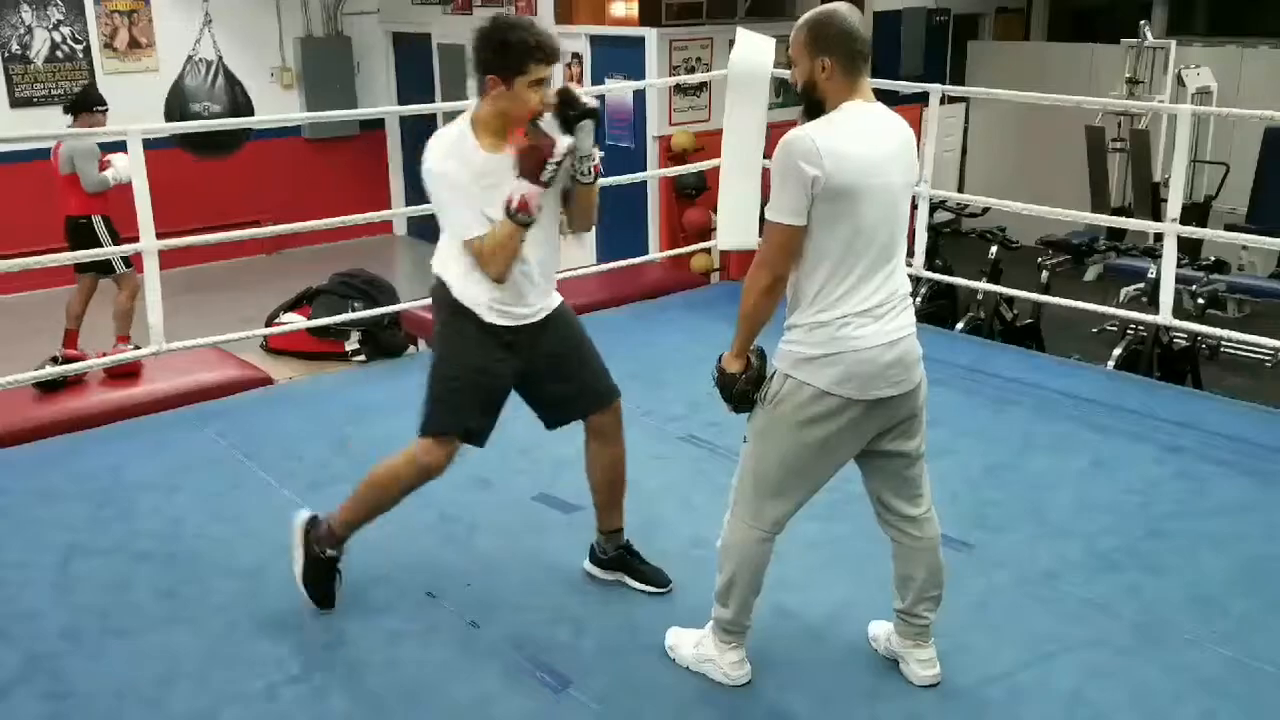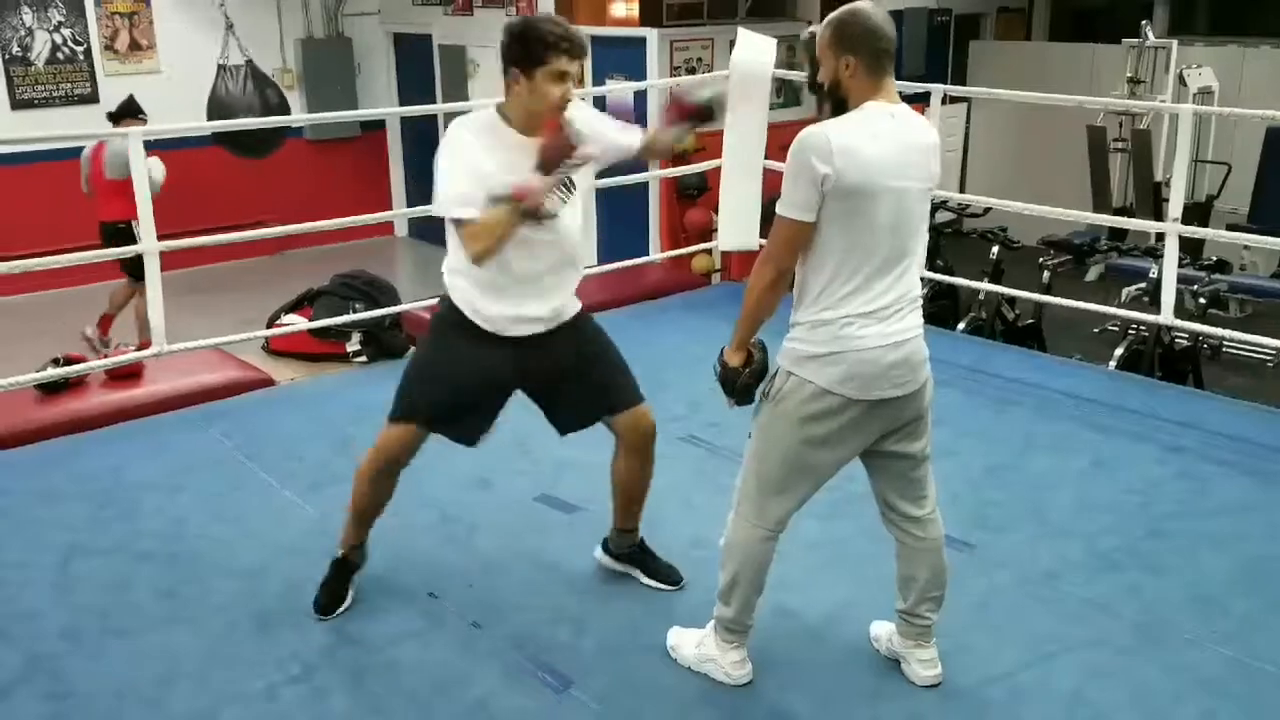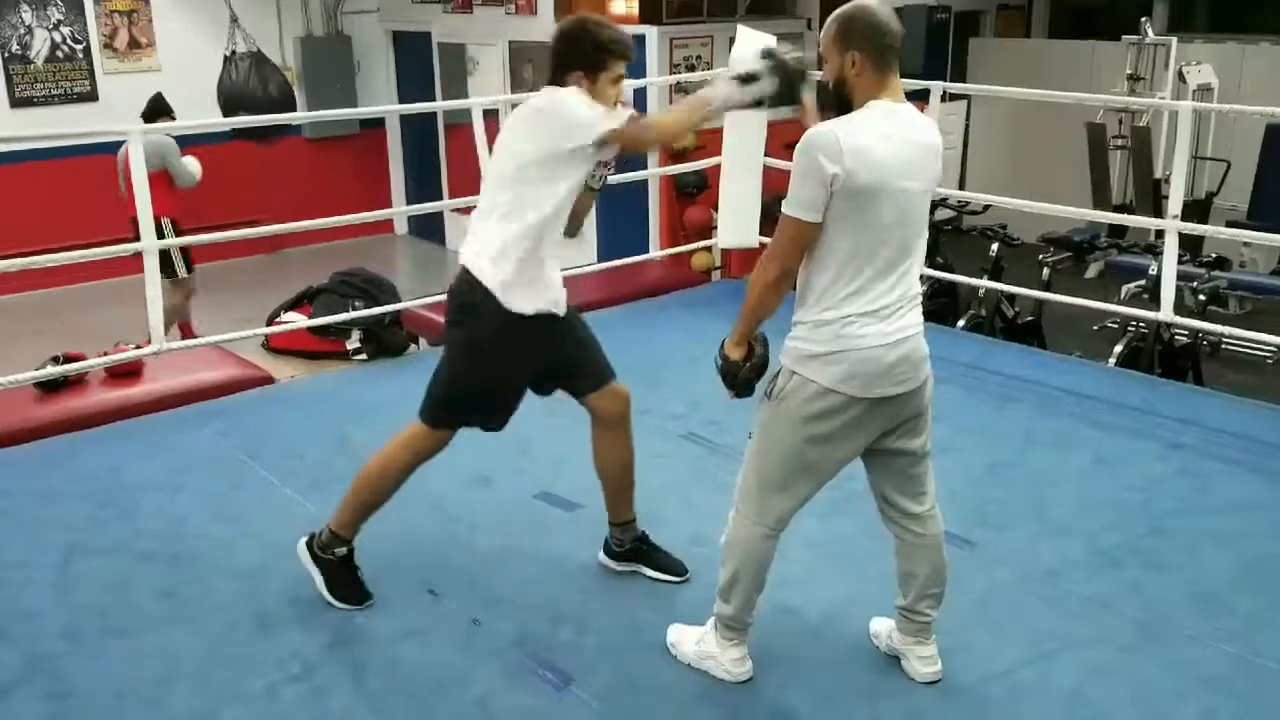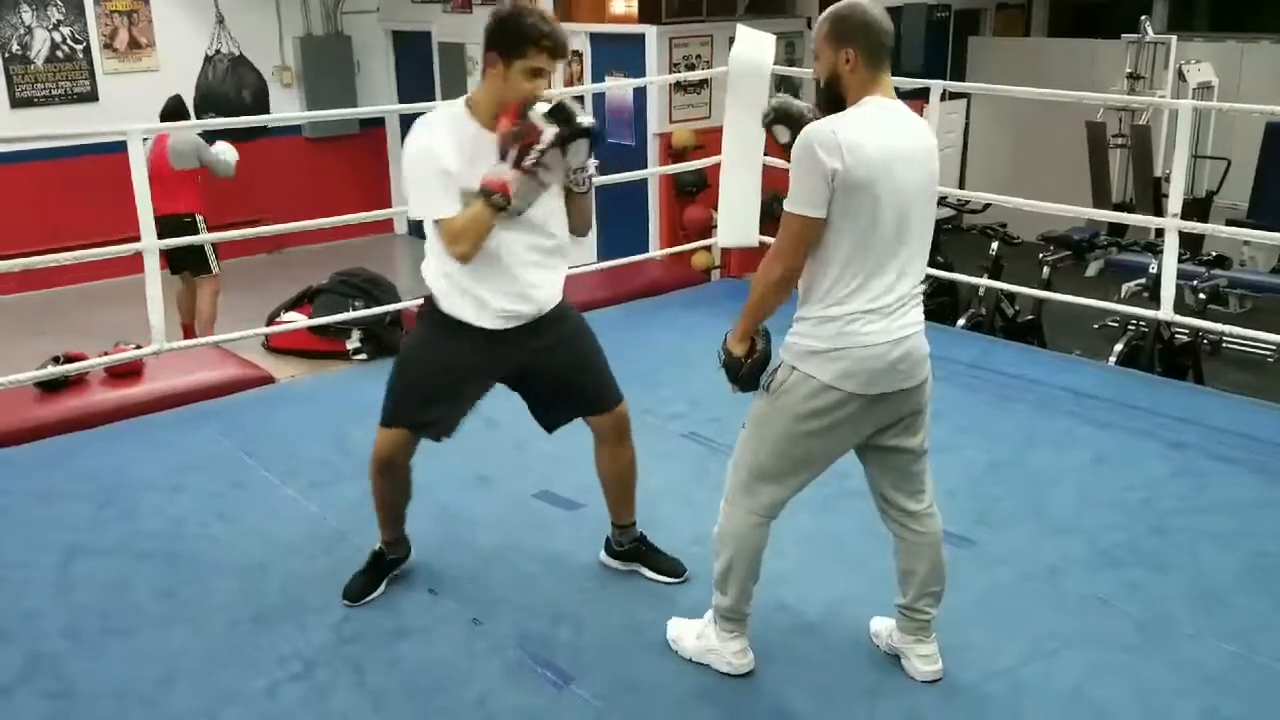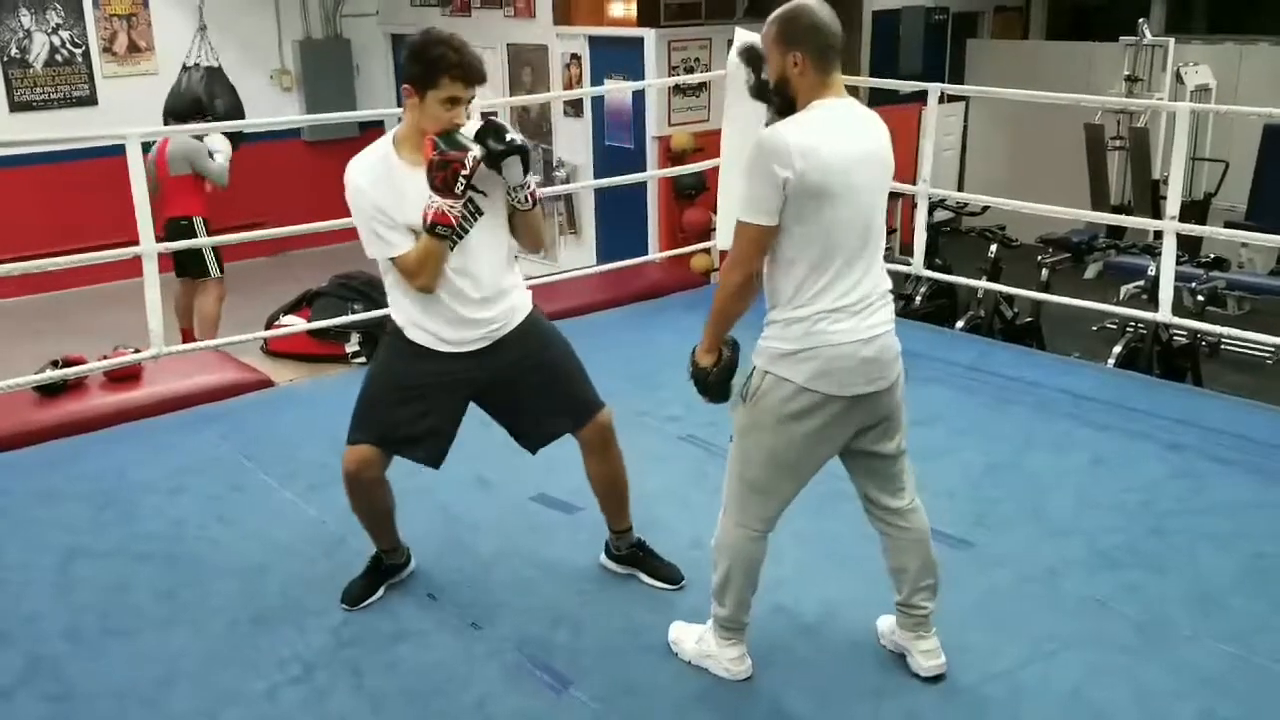
dt=0.4s
person 1, frame 1
left shoulder: (804, 145)
right shoulder: (900, 133)
left elbow: (770, 272)
left wrist: (738, 352)
left hip: (823, 369)
right hip: (898, 359)
left knee: (754, 511)
right knee: (909, 508)
left ankle: (725, 647)
right ankle: (916, 644)
person 1, frame 2
left shoulder: (821, 144)
right shoulder: (926, 138)
left elbow: (775, 265)
left wrist: (739, 345)
left hip: (826, 368)
right hip: (904, 362)
left knee: (757, 509)
right knee: (914, 510)
left ankle: (726, 646)
right ankle: (918, 645)
person 1, frame 3
left shoulder: (827, 143)
right shoulder: (927, 137)
left elbow: (780, 263)
left wrist: (740, 339)
left hip: (829, 366)
right hip: (906, 359)
left knee: (758, 508)
right knee: (914, 506)
left ankle: (726, 643)
right ankle: (917, 640)
person 1, frame 4
left shoulder: (827, 139)
right shoulder: (920, 133)
left elbow: (786, 261)
left wrist: (743, 334)
left hip: (829, 362)
right hip: (906, 355)
left knee: (749, 493)
right knee: (911, 501)
left ankle: (727, 635)
right ankle: (918, 639)
person 1, frame 5
left shoulder: (778, 144)
right shoulder: (872, 128)
left elbow: (743, 268)
left wrist: (710, 343)
right wrist: (775, 105)
left hip: (802, 366)
right hip: (877, 353)
left knee: (746, 512)
right knee: (896, 500)
left ankle: (725, 644)
right ankle: (919, 636)
person 2, frame 1
left shoulder: (544, 129)
right shoulder: (447, 153)
left elbow: (580, 221)
right elbow: (492, 263)
left wrist: (583, 150)
right wrist: (531, 187)
left hip: (538, 308)
right hip: (475, 315)
left knee: (606, 416)
right knee: (435, 452)
left ankle: (610, 548)
right ankle: (323, 538)
person 2, frame 2
left shoulder: (573, 121)
right shoulder: (467, 141)
left elbow: (649, 148)
right elbow: (478, 247)
left wrist: (683, 119)
right wrist: (537, 184)
left hip: (556, 319)
right hip: (474, 320)
left knee: (638, 426)
right knee: (395, 443)
left ankle: (624, 543)
right ankle: (349, 553)
person 2, frame 3
left shoulder: (565, 128)
right shoulder: (551, 108)
right elbow: (649, 134)
left wrist: (594, 169)
right wrist: (726, 92)
left hip: (535, 300)
right hip: (493, 301)
left knee: (612, 404)
right knee: (433, 432)
left ankle: (623, 540)
right ankle: (330, 543)
person 2, frame 4
left shoulder: (539, 128)
right shoulder: (432, 136)
left elbow: (579, 228)
right elbow: (460, 245)
left wrist: (578, 163)
right wrist: (508, 173)
left hip: (540, 311)
right hip: (457, 317)
left knee: (613, 419)
right knee: (391, 445)
left ankle: (625, 542)
right ankle: (393, 548)
person 2, frame 5
left shoulder: (482, 144)
right shoulder: (367, 173)
left elbow: (534, 243)
right elbow: (420, 278)
left wrist: (518, 178)
right wrist: (445, 202)
left hip: (511, 326)
right hip: (425, 344)
left knee: (597, 428)
right knee: (360, 464)
left ankle: (624, 545)
right ankle: (391, 557)
person 3, frame 1
left shoulder: (63, 142)
right shoulder: (82, 144)
right elbow: (93, 184)
left wrist: (104, 166)
right wrist: (117, 173)
left hip: (75, 222)
right hip: (91, 222)
left knee: (85, 285)
right knee: (129, 284)
left ankle: (69, 348)
right ankle: (123, 345)
person 3, frame 2
left shoulder: (90, 150)
right shoulder: (129, 149)
left elbow: (87, 189)
left hip: (107, 226)
right hip: (128, 226)
left knee: (133, 280)
right knee: (147, 288)
left ankle: (99, 329)
right ankle: (144, 348)
person 3, frame 3
left shoulder: (126, 149)
right shoulder: (163, 143)
left elbow: (126, 187)
right elbow: (185, 182)
right wrist: (192, 171)
left hip: (141, 222)
right hip: (160, 223)
left knee: (177, 283)
right knee: (183, 286)
left ankle: (188, 337)
person 3, frame 4
left shoulder: (146, 150)
right shoulder: (189, 141)
right elbow: (226, 171)
right wrist: (230, 159)
left hip: (162, 223)
right hip: (188, 220)
left knee: (188, 282)
right knee: (209, 285)
left ankle: (190, 337)
person 3, frame 5
left shoulder: (157, 149)
right shoulder: (189, 144)
right elbow: (220, 180)
right wrist: (221, 155)
left hip: (171, 225)
right hip: (190, 223)
left knee: (187, 284)
right knee: (212, 289)
left ankle: (188, 342)
